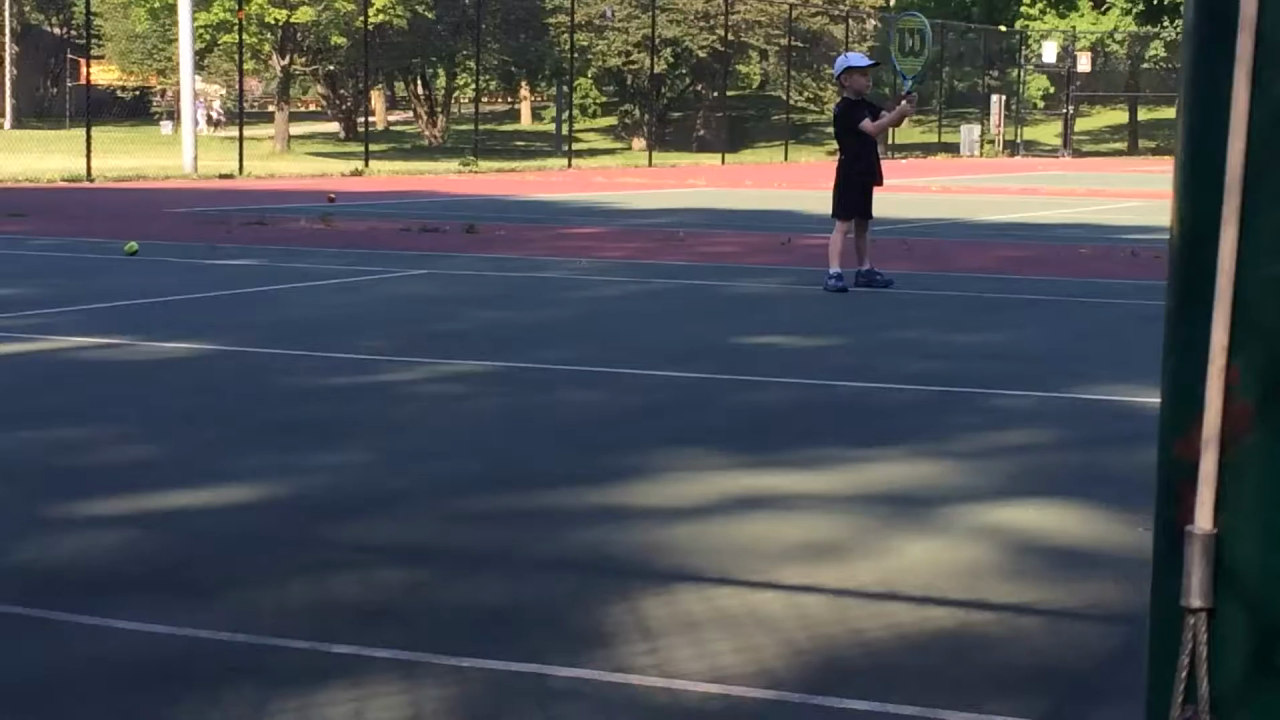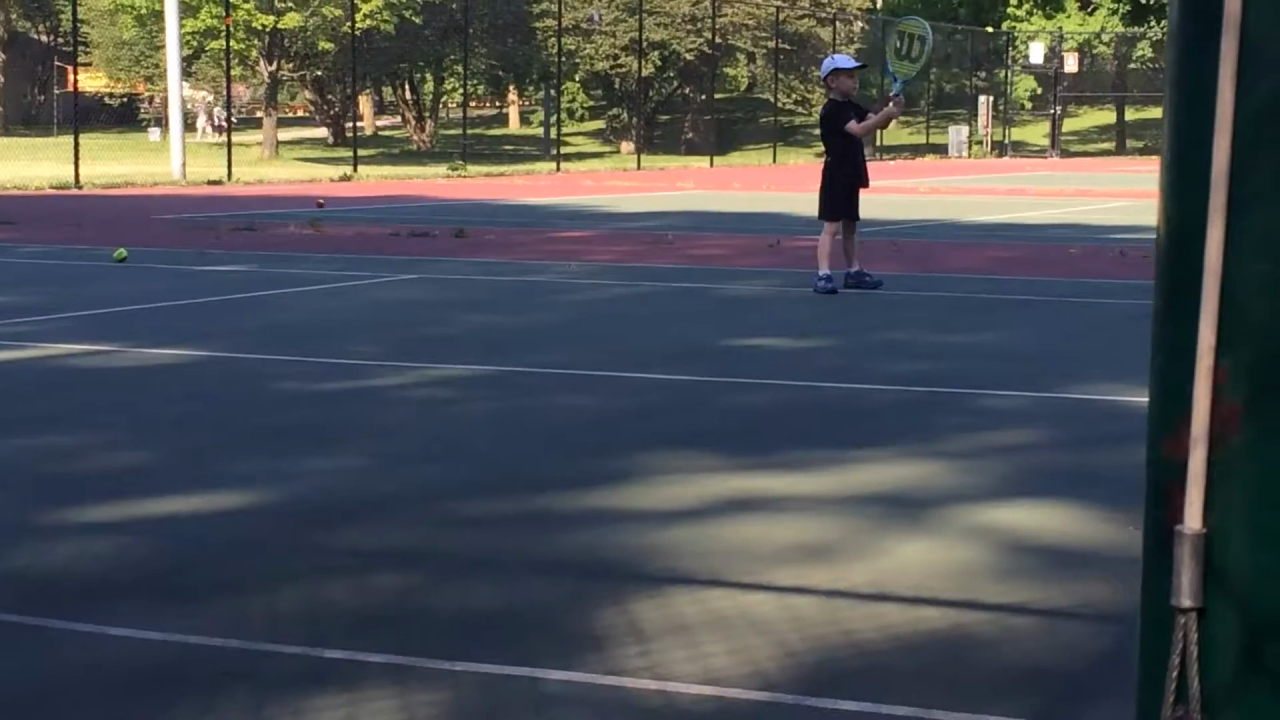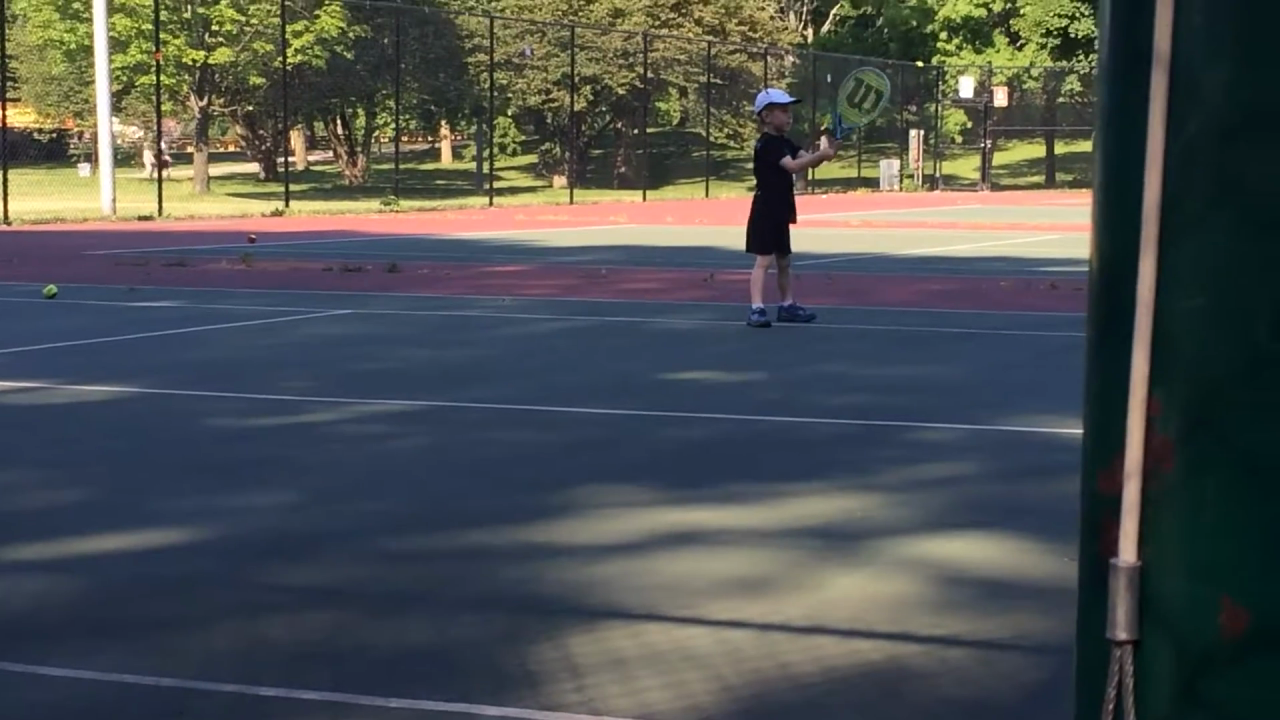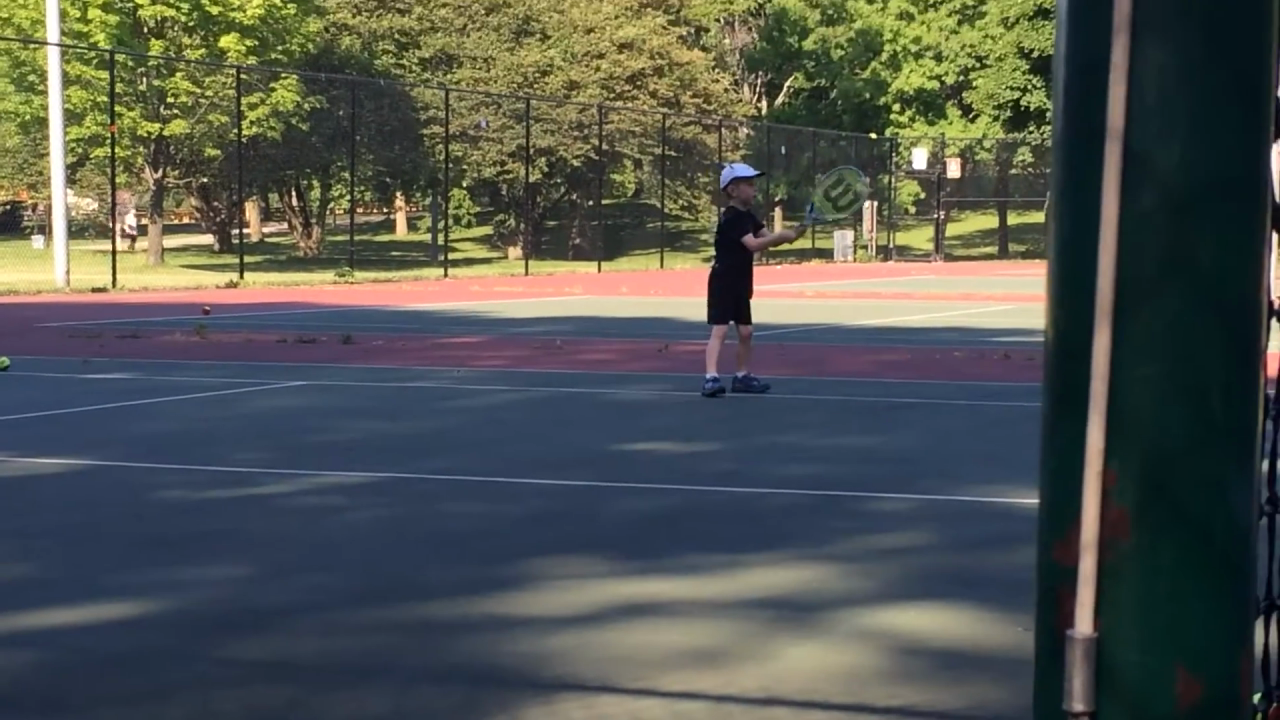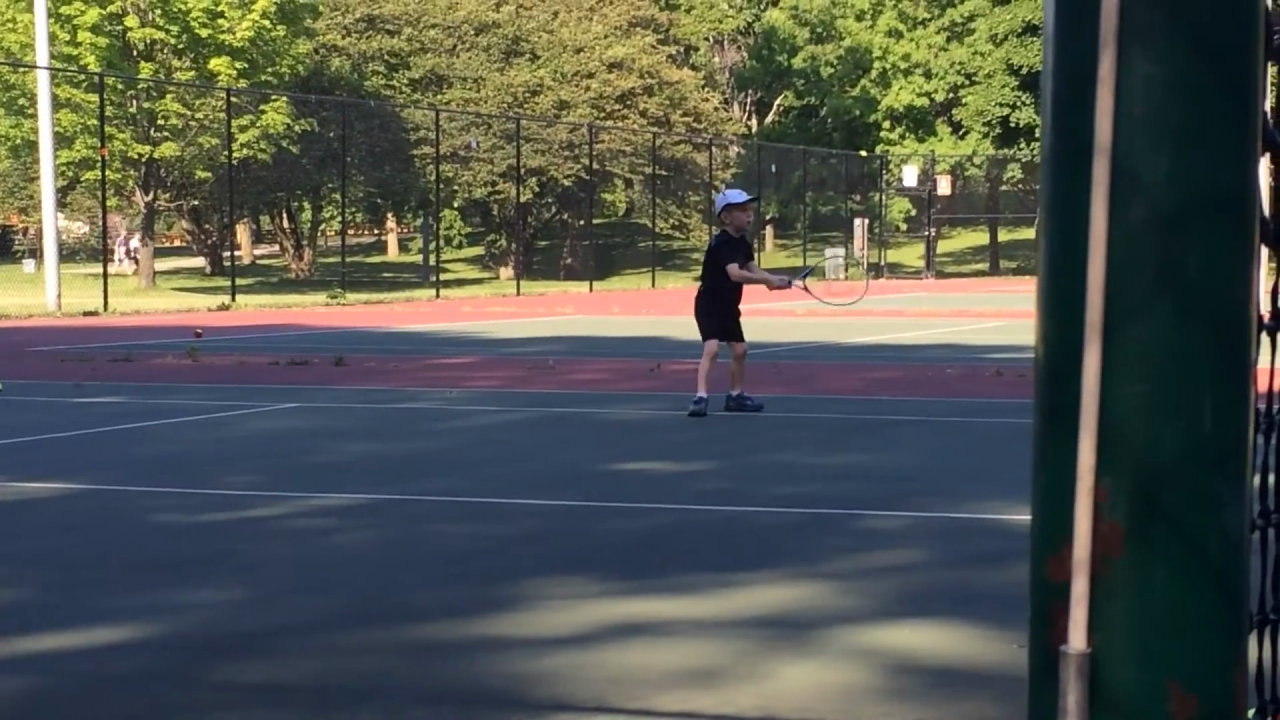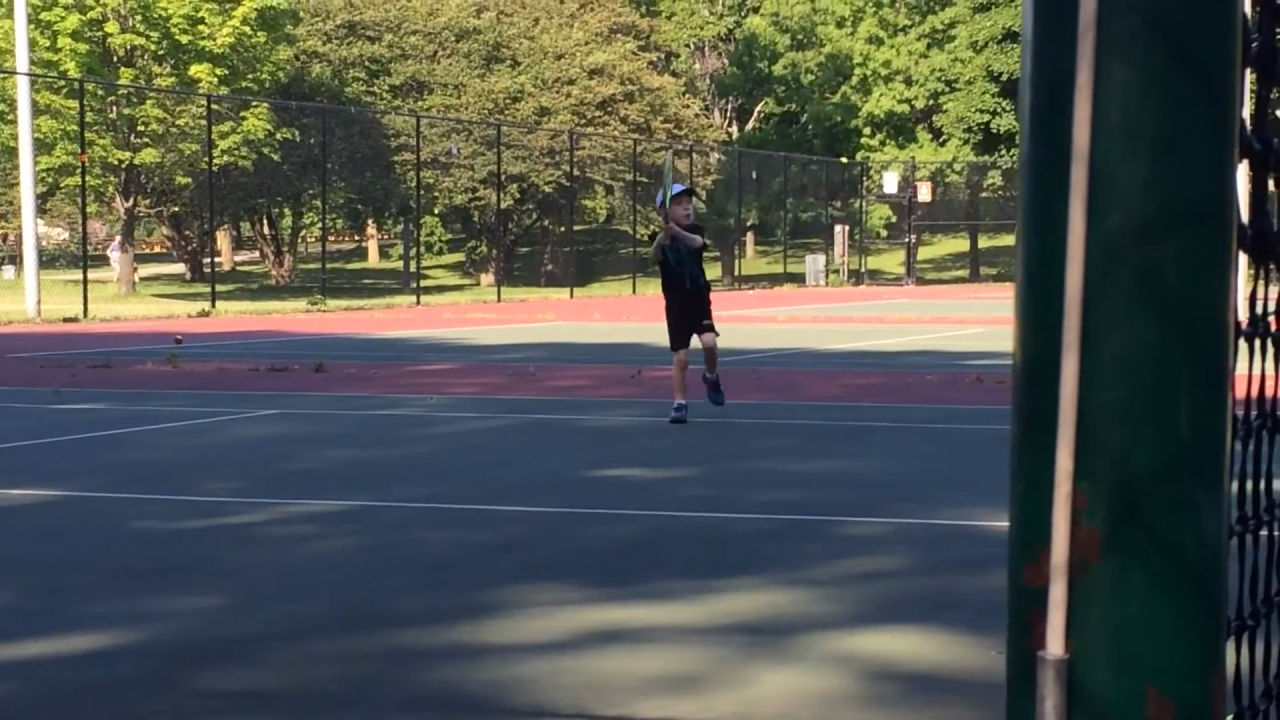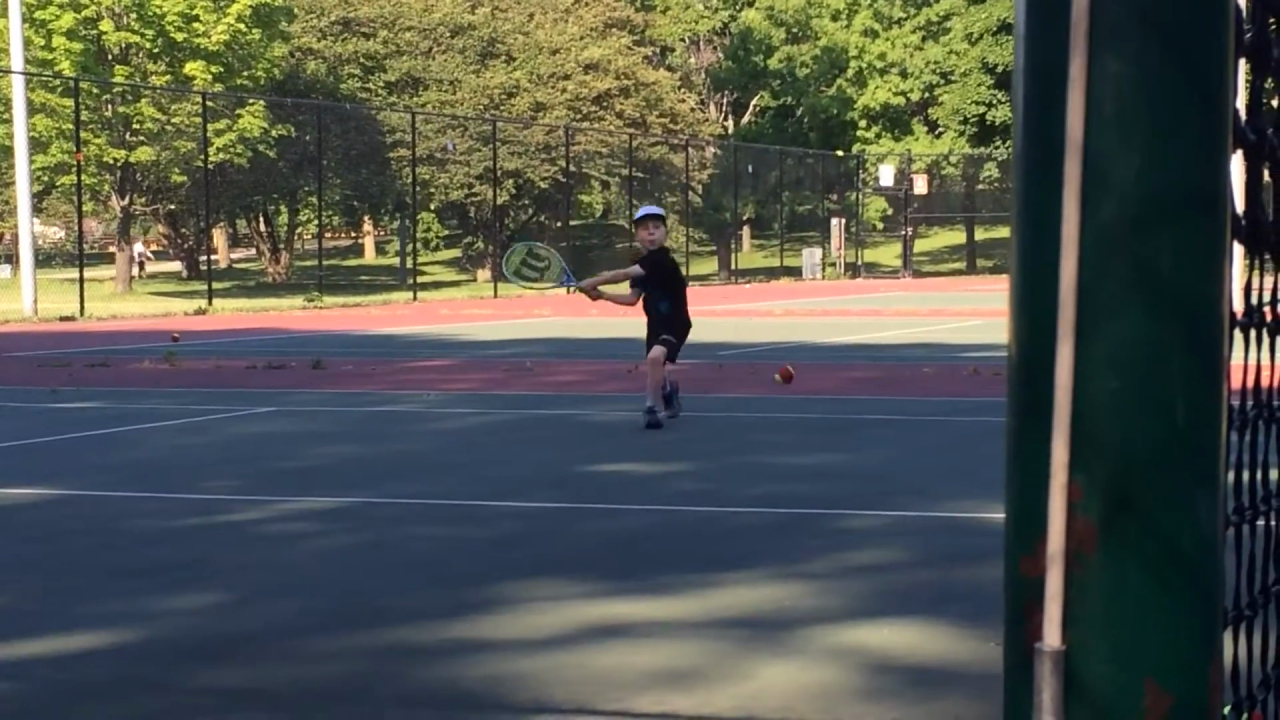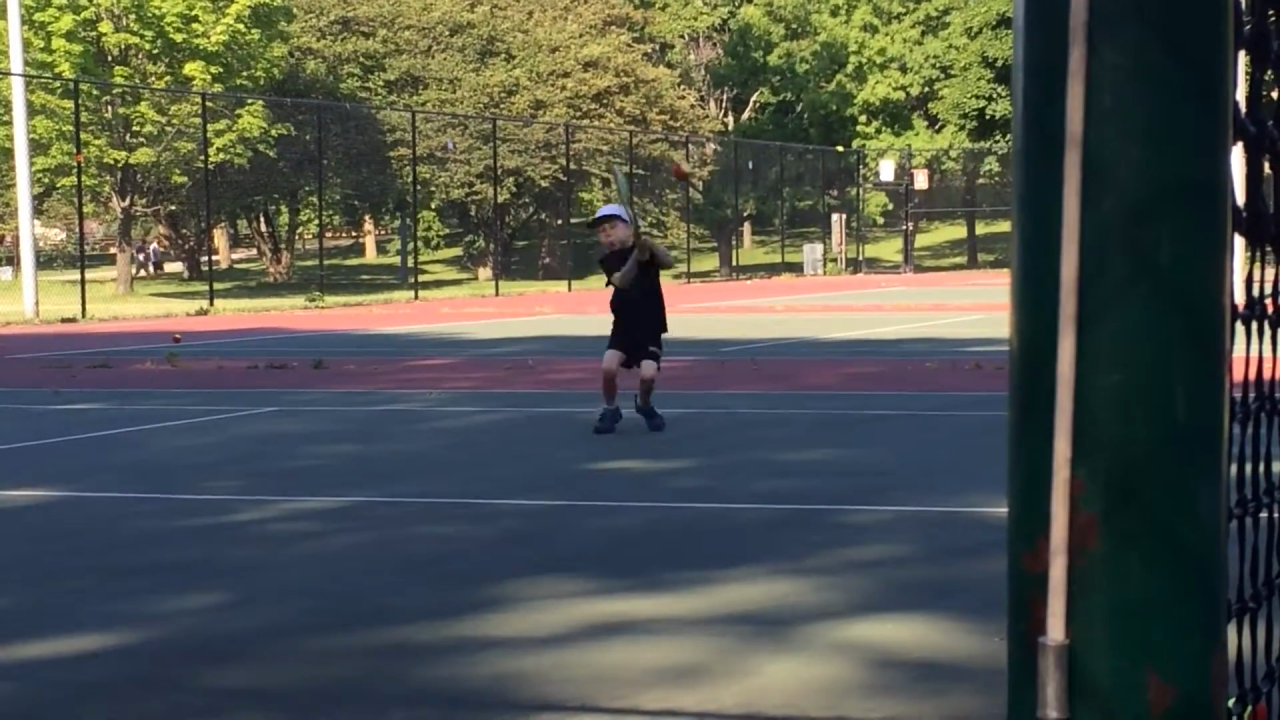
dt=0.4s
person 1, frame 1
left shoulder: (865, 104)
right shoulder: (845, 109)
left elbow: (891, 122)
right elbow: (873, 129)
left wrist: (904, 109)
right wrist: (899, 112)
left hip: (865, 175)
right hip: (850, 175)
left knee: (862, 225)
right knee: (843, 224)
left ankle: (864, 270)
right ankle: (834, 273)
person 1, frame 2
left shoulder: (852, 106)
right shoulder: (831, 110)
left elbow: (878, 124)
right elbow: (859, 130)
left wrist: (891, 111)
right wrist: (885, 114)
left hip: (851, 177)
right hip: (836, 177)
left knee: (850, 226)
right knee: (832, 226)
left ankle: (853, 271)
right ankle: (823, 275)
person 1, frame 3
left shoulder: (783, 142)
right shoulder: (767, 144)
left elbow: (808, 161)
right elbow: (794, 166)
left wrist: (825, 152)
right wrist: (821, 154)
left hip: (780, 212)
right hip: (765, 211)
left knee: (784, 261)
right knee: (764, 260)
left ankle: (787, 305)
right ankle: (756, 309)
person 1, frame 4
left shoulder: (747, 216)
right shoulder: (732, 218)
left elbow: (768, 237)
right elbow: (753, 244)
left wrist: (788, 235)
right wrist: (782, 236)
left hip: (739, 285)
right hip: (723, 283)
left knee: (745, 331)
right knee: (720, 330)
left ankle: (742, 376)
right ankle: (711, 378)
person 1, frame 5
left shoulder: (742, 242)
right shoulder: (721, 243)
left elbow: (753, 270)
right elbow: (735, 274)
left wrist: (774, 279)
right wrist: (766, 281)
left hip: (729, 306)
right hip: (709, 306)
left knee: (740, 350)
right knee: (711, 349)
left ankle: (736, 395)
right ankle: (700, 397)
person 1, frame 6
left shoulder: (695, 231)
right shoulder: (661, 237)
left elbow: (697, 243)
right elbow: (654, 256)
left wrist: (677, 232)
right wrist: (663, 237)
left hip: (699, 300)
right hip: (676, 304)
left knee: (709, 343)
right knee: (681, 357)
left ankle: (711, 377)
right ankle: (680, 403)
person 1, frame 7
left shoulder: (661, 258)
right shoulder: (642, 264)
left elbow: (624, 275)
right elbow: (632, 299)
left wrist: (593, 283)
right wrist: (601, 294)
left hip: (675, 323)
right hip: (655, 323)
left knee: (654, 358)
right knee: (656, 366)
left ankle: (652, 408)
right ankle: (668, 389)
person 1, frame 8
left shoulder: (646, 251)
right shoulder: (608, 261)
left elbow: (668, 262)
right elbow: (623, 282)
left wrist: (648, 245)
right wrist: (636, 255)
left hip: (650, 327)
right hip: (623, 326)
left knee: (648, 374)
right knee: (608, 367)
left ankle: (644, 404)
right ankle: (610, 409)
